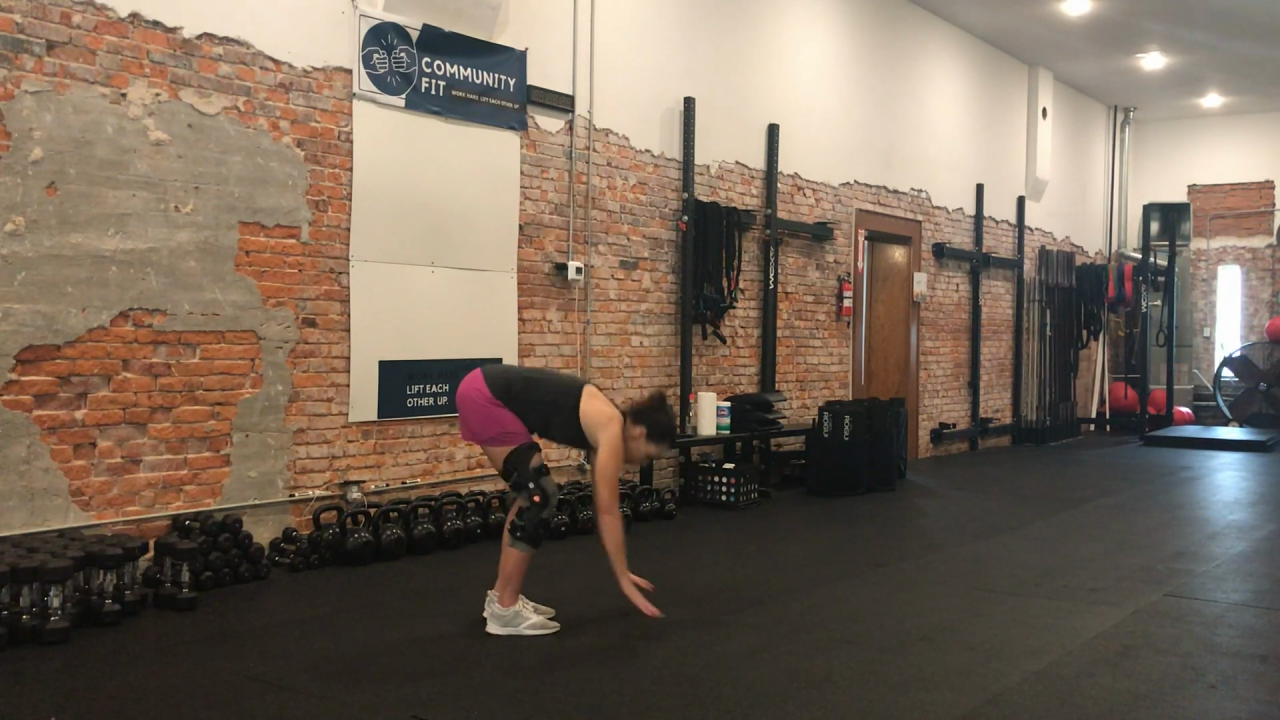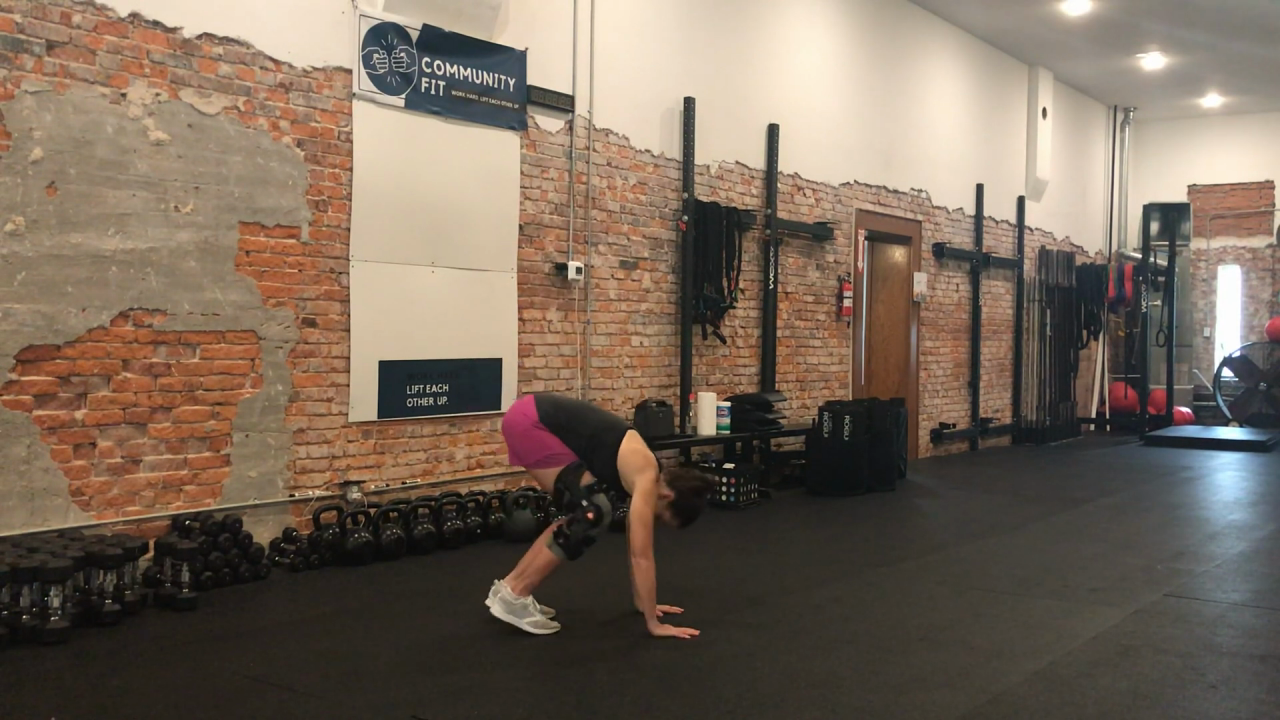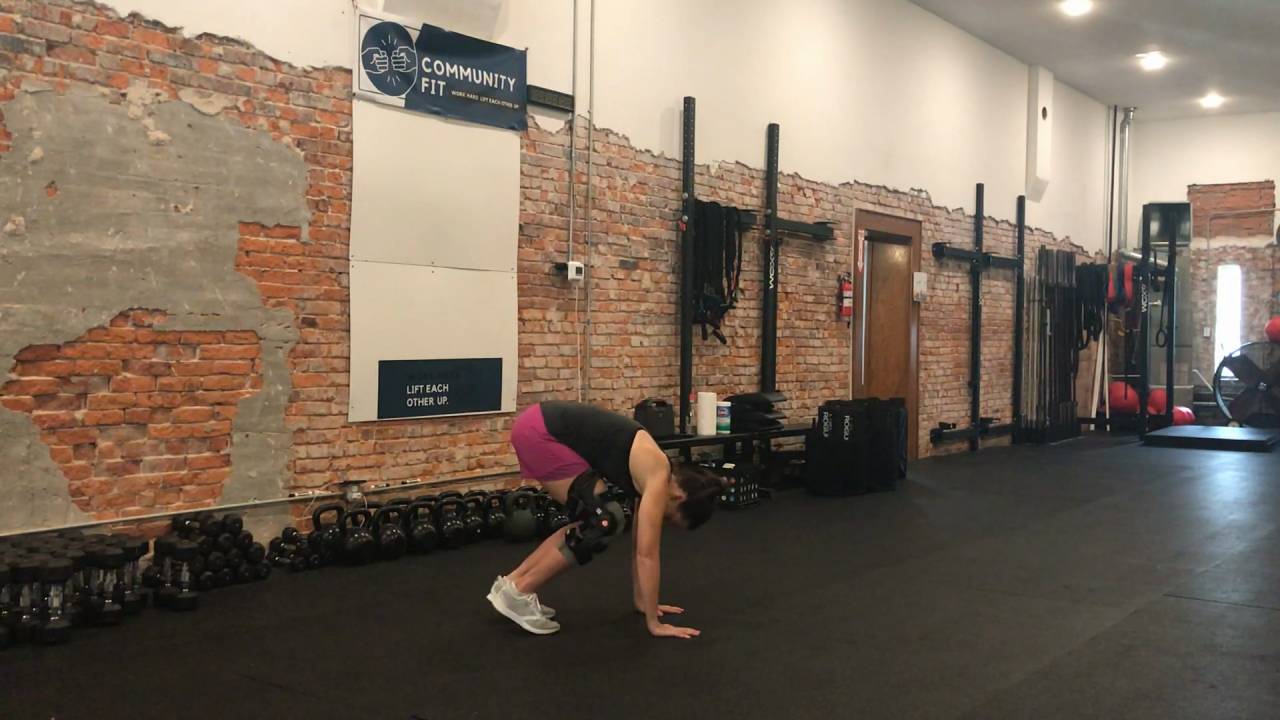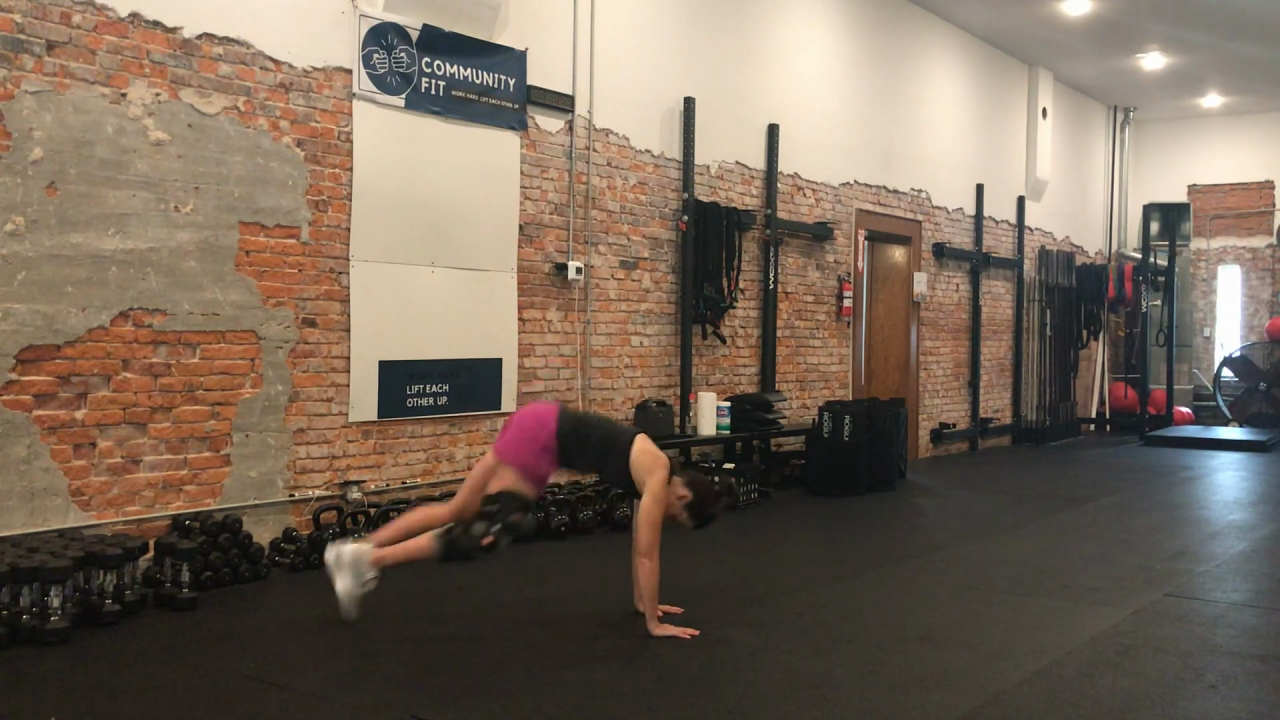
dt=0.5s
person 1, frame 1
left shoulder: (605, 423)
right shoulder: (612, 430)
left elbow: (605, 507)
right elbow: (608, 512)
left wrist: (623, 571)
right wrist: (624, 580)
left hip: (484, 393)
right hip: (484, 397)
left knee: (531, 496)
right knee: (539, 496)
left ankle: (504, 596)
right ankle: (504, 610)
person 1, frame 2
left shoulder: (642, 471)
right shoulder: (646, 478)
left elbow: (637, 547)
right elbow: (641, 555)
left wrist: (641, 601)
right wrist: (654, 624)
left hip: (534, 419)
right hip: (531, 421)
left knee: (584, 516)
right knee: (594, 513)
left ankle: (511, 587)
right ankle: (514, 595)
person 1, frame 3
left shoulder: (651, 476)
right shoulder: (658, 480)
left elbow: (639, 545)
right elbow: (647, 554)
left wrist: (641, 600)
right wrist: (654, 623)
left hip: (546, 427)
right hip: (540, 430)
left knee: (590, 523)
right knee: (605, 521)
left ankle: (511, 583)
right ankle: (518, 593)
person 1, frame 4
left shoulder: (654, 473)
right shoulder: (658, 479)
left elbow: (641, 548)
right elbow: (645, 553)
left wrist: (644, 603)
right wrist: (654, 623)
left hip: (541, 425)
right hip: (540, 433)
left knee: (460, 509)
right knee: (488, 528)
left ankle: (353, 551)
right ankle: (366, 561)
